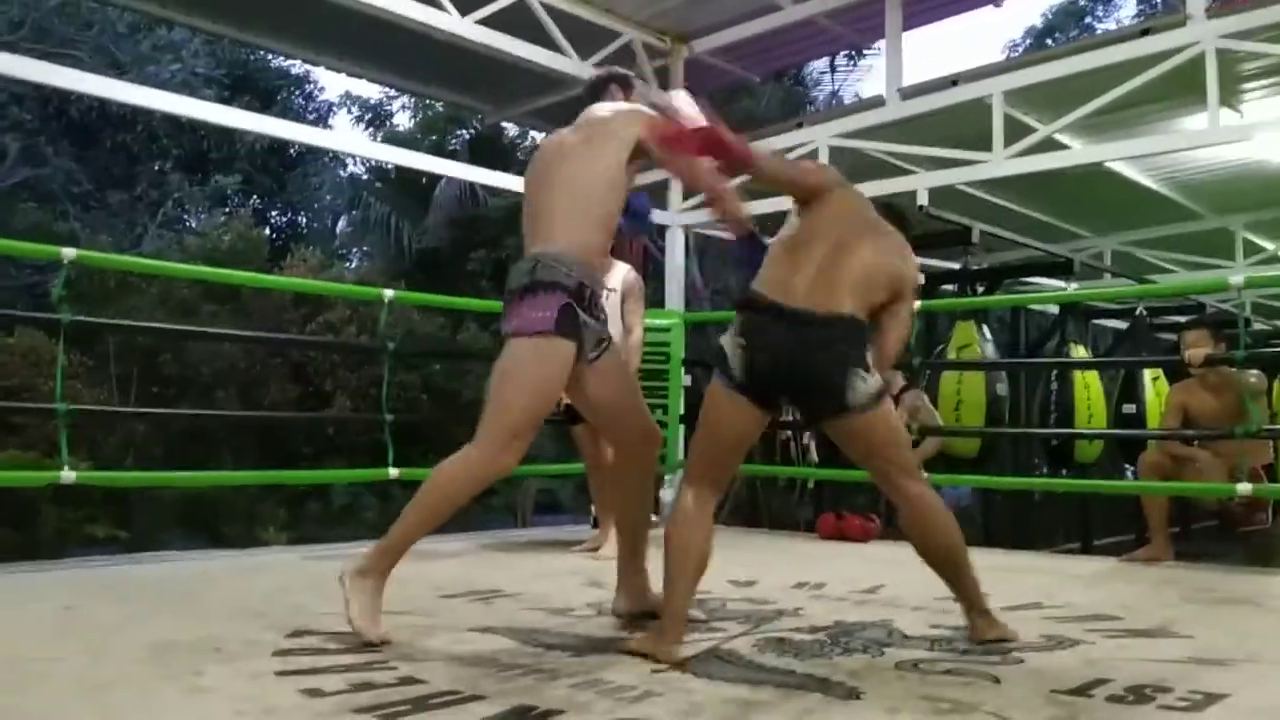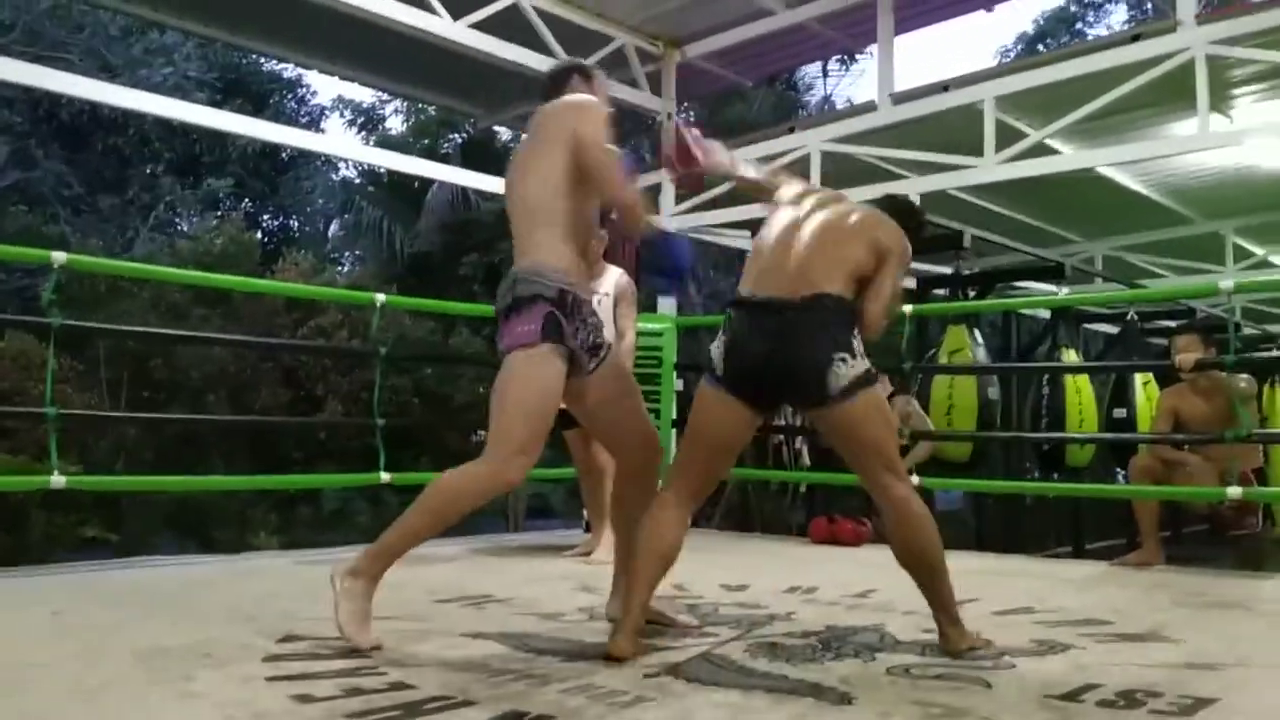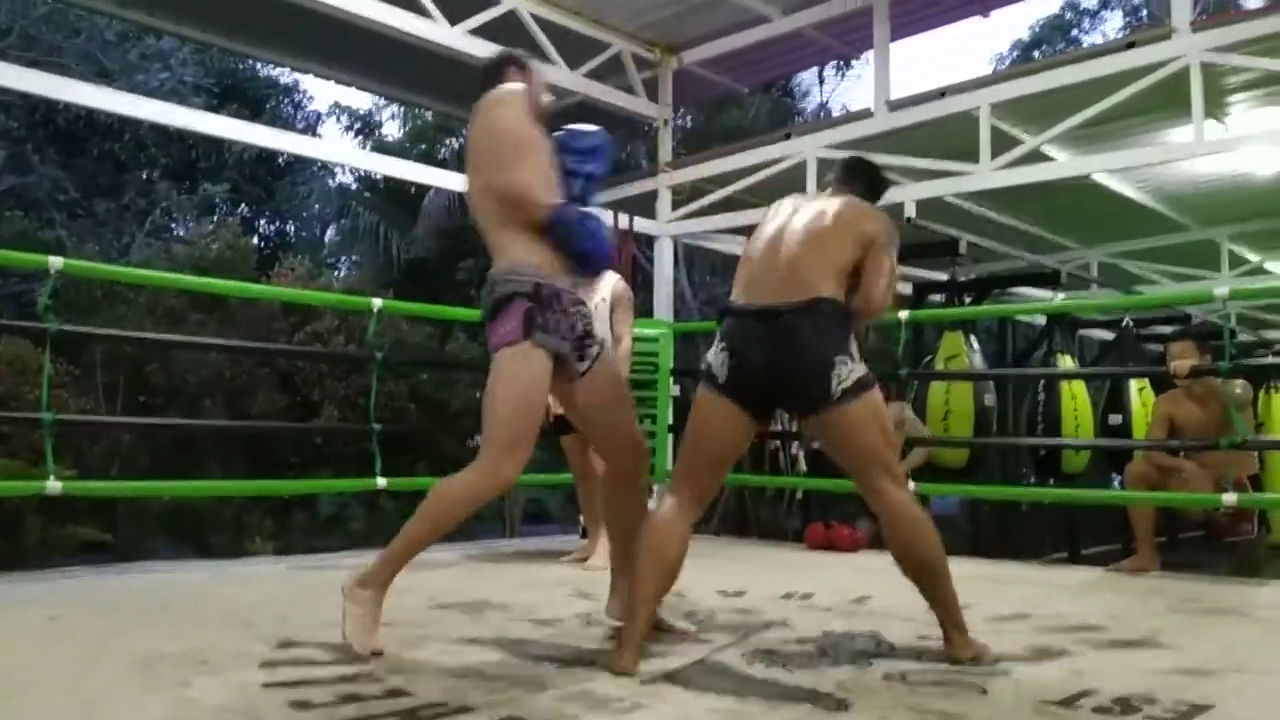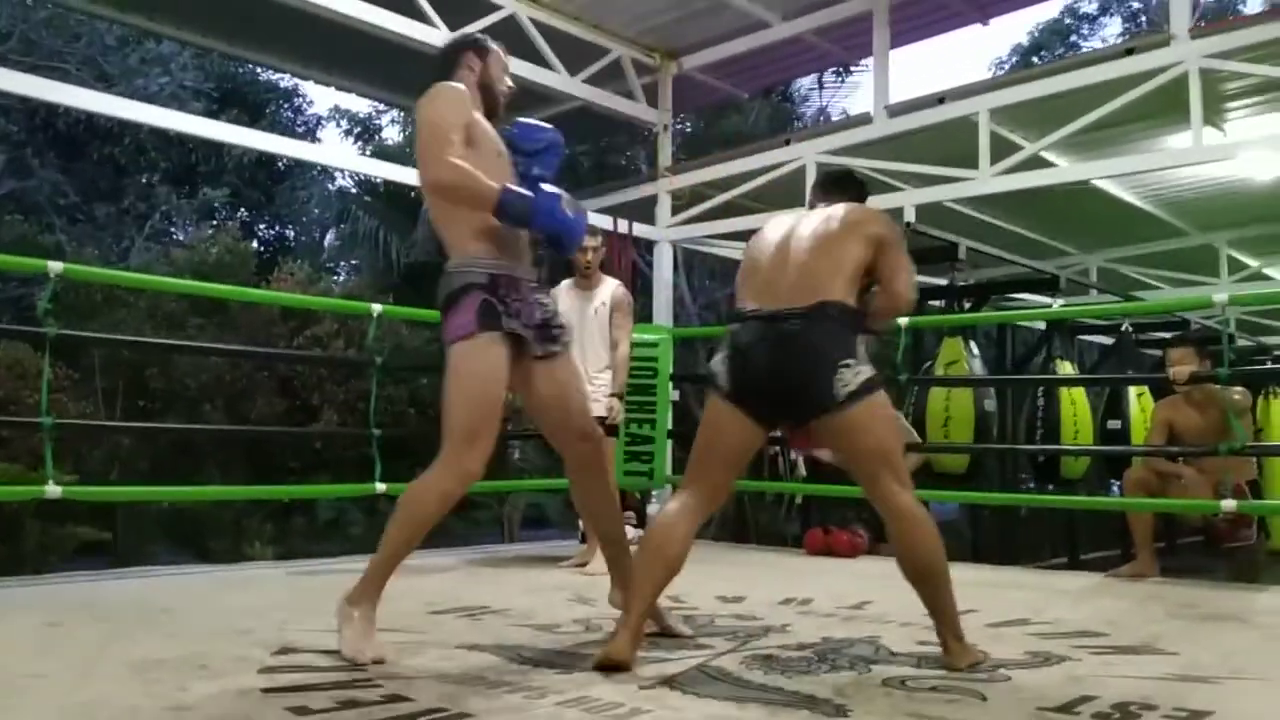
dt=0.1s
person 1, frame 1
left shoulder: (555, 147)
right shoulder: (624, 117)
right elbow: (701, 174)
left wrist: (616, 219)
left hip: (577, 303)
right hip: (556, 295)
left knee: (642, 442)
right knee: (496, 453)
left ankle: (632, 587)
right ankle: (371, 570)
person 1, frame 2
left shoulder: (539, 148)
right shoulder: (580, 107)
right elbow: (612, 182)
left hip: (574, 313)
right hip: (544, 306)
left knee: (642, 449)
right knee: (505, 467)
left ankle: (626, 590)
right ankle: (363, 572)
person 1, frame 3
left shoulder: (525, 147)
right shoulder: (503, 101)
right elbow: (505, 180)
left wrist: (574, 198)
right wrist: (572, 224)
left hip: (564, 310)
right hip: (530, 303)
left knee: (629, 452)
right knee: (499, 467)
left ankle: (628, 593)
right ankle: (371, 584)
person 1, frame 4
left shoulder: (485, 132)
right shoulder: (448, 97)
right elbow: (435, 172)
left wrist: (539, 198)
right wrist: (522, 202)
left hip: (527, 303)
right hip: (482, 297)
left knee: (587, 448)
right knee: (462, 463)
left ankle: (628, 589)
right ankle: (362, 600)
person 2, frame 1
left shoulder: (830, 189)
right shoulder: (903, 264)
left elbow: (784, 172)
right elbow: (884, 356)
left hip: (763, 341)
right hip: (835, 348)
left knee: (700, 487)
right knee: (907, 484)
left ankle: (668, 631)
right ankle: (980, 616)
person 2, frame 2
left shoulder: (799, 191)
right shoulder: (892, 241)
left elbow: (739, 172)
right elbow: (870, 323)
left wrist: (696, 151)
left hip: (743, 331)
right hip: (819, 336)
left knee: (682, 487)
right knee: (891, 483)
left ankle: (627, 629)
right ankle: (951, 624)
person 2, frame 3
left shoulder: (785, 207)
right shoulder: (873, 223)
right elbow: (873, 304)
left hip: (741, 338)
right hip: (815, 337)
left knee: (683, 497)
right knee: (889, 490)
left ankle: (629, 641)
right ankle: (956, 636)
person 2, frame 4
left shoulder: (770, 228)
right shoulder: (873, 224)
right elbow: (898, 300)
left hip: (750, 350)
right hip: (825, 345)
left knee: (692, 497)
right knee: (895, 492)
left ankle: (625, 634)
right ankle: (953, 640)
person 3, frame 1
left shoulder: (627, 278)
left elbow: (635, 332)
left wrist: (629, 378)
left knee: (612, 459)
right knee: (592, 462)
left ankle: (615, 535)
right ankle: (603, 530)
person 3, frame 2
left shoulder: (620, 283)
left elbow: (627, 337)
left knee: (605, 464)
right knee: (584, 466)
left ankle: (607, 538)
right ankle: (594, 532)
person 3, frame 3
left shoulder: (616, 287)
left elbow: (623, 341)
left knee: (601, 471)
right knee: (581, 473)
left ankle: (604, 546)
right ankle: (591, 540)
person 3, frame 4
left shoulder: (617, 293)
right shoulder: (559, 293)
left elbow: (622, 348)
left wrist: (616, 394)
left hip: (601, 400)
left ankle: (602, 550)
right ankle: (591, 545)
person 4, frame 1
left shoulder: (1249, 379)
right shoulder: (1181, 393)
left elbow: (1255, 388)
right elbow: (1164, 440)
left wrist: (1212, 364)
right wrist: (1198, 454)
left hip: (1252, 473)
right hip: (1211, 472)
right knee: (1150, 459)
right ankle: (1160, 544)
person 4, frame 2
left shoulder: (1240, 384)
right shoulder: (1171, 397)
left elbow: (1244, 393)
right elbow: (1155, 445)
left wrist: (1204, 369)
right wrist: (1188, 459)
left hip: (1244, 478)
right hip: (1201, 475)
right knee: (1141, 463)
right ankle: (1151, 548)
person 4, frame 3
left shoulder: (1235, 390)
right shoulder: (1166, 403)
left elbow: (1239, 399)
right elbow: (1150, 451)
left wrist: (1199, 375)
right wrist: (1184, 465)
left hip: (1240, 485)
right hip: (1197, 481)
right knee: (1136, 469)
right ankle: (1146, 554)
person 4, frame 4
left shoulder: (1235, 397)
right shoulder: (1166, 409)
left elbow: (1238, 405)
right elbow: (1149, 457)
left wrist: (1197, 381)
right wrist: (1183, 471)
left hip: (1238, 490)
right hip: (1196, 488)
right knee: (1135, 475)
right ankle: (1145, 560)
